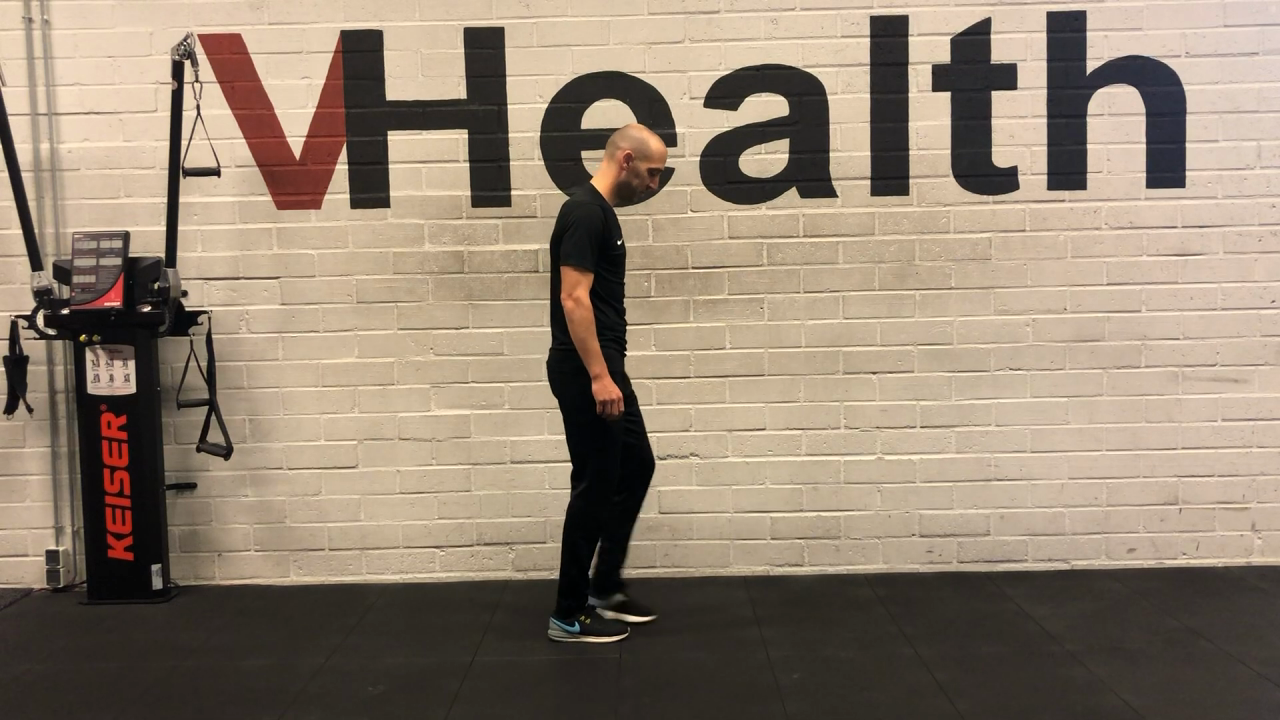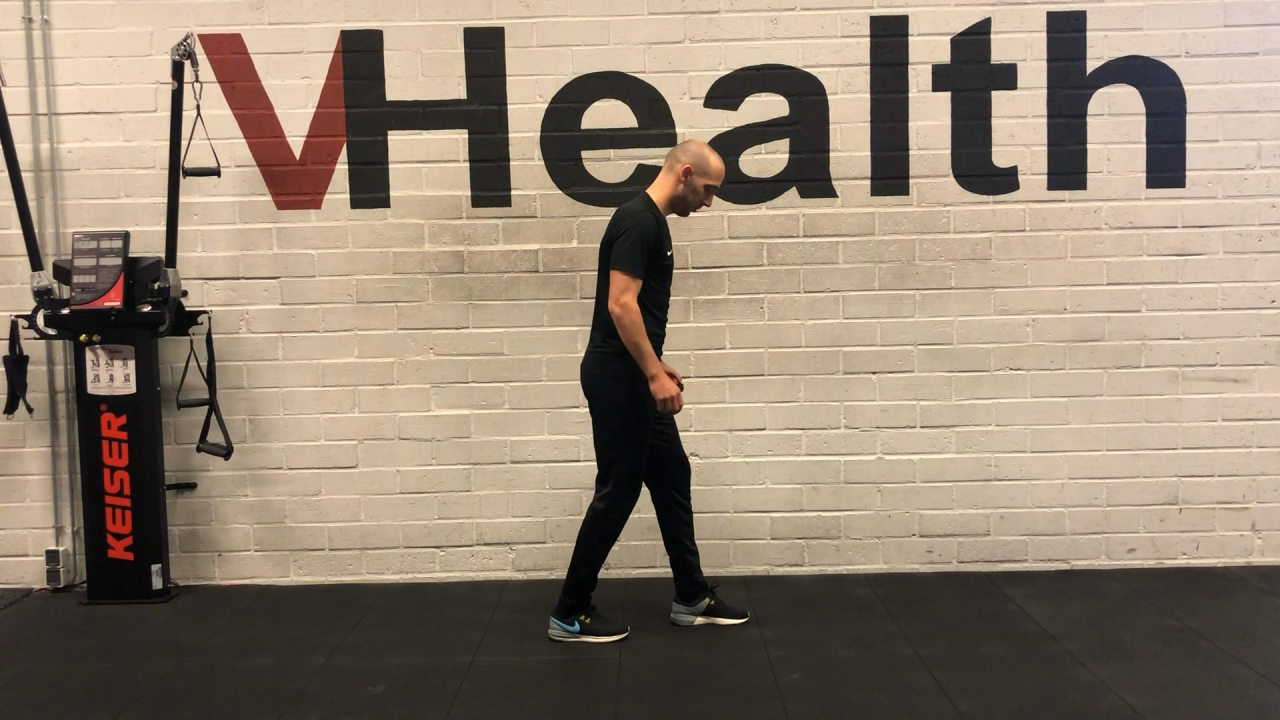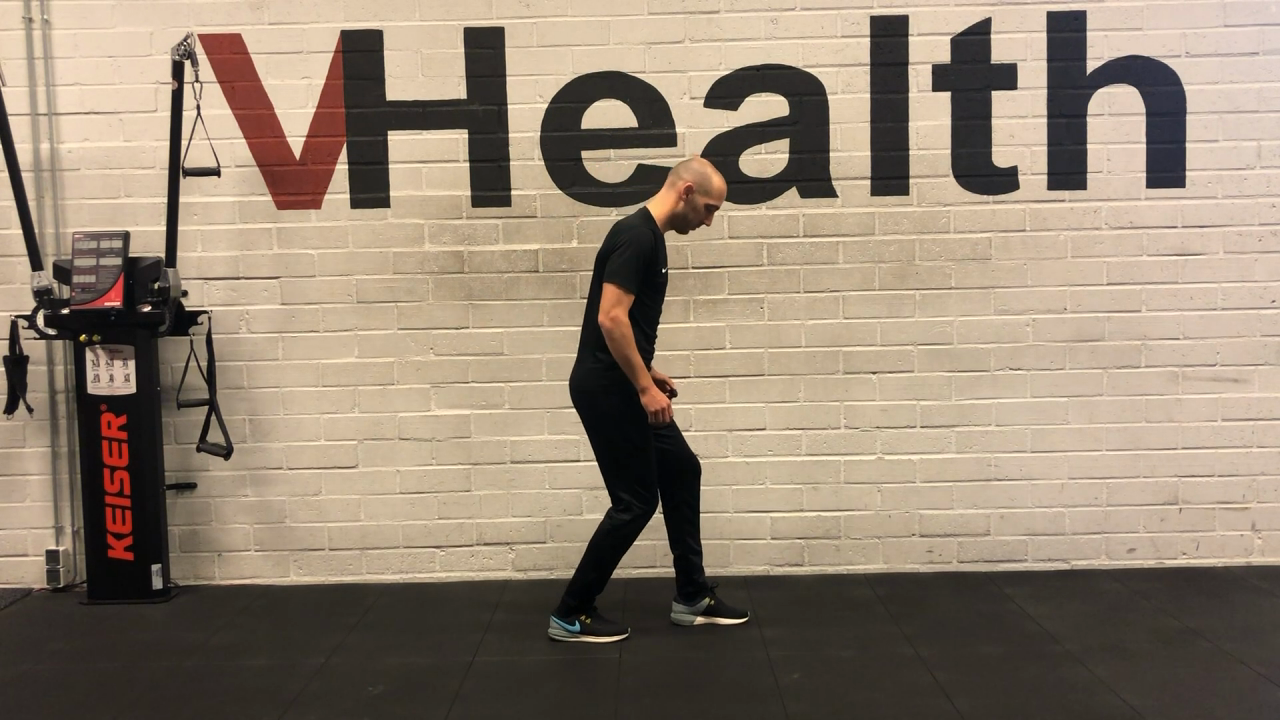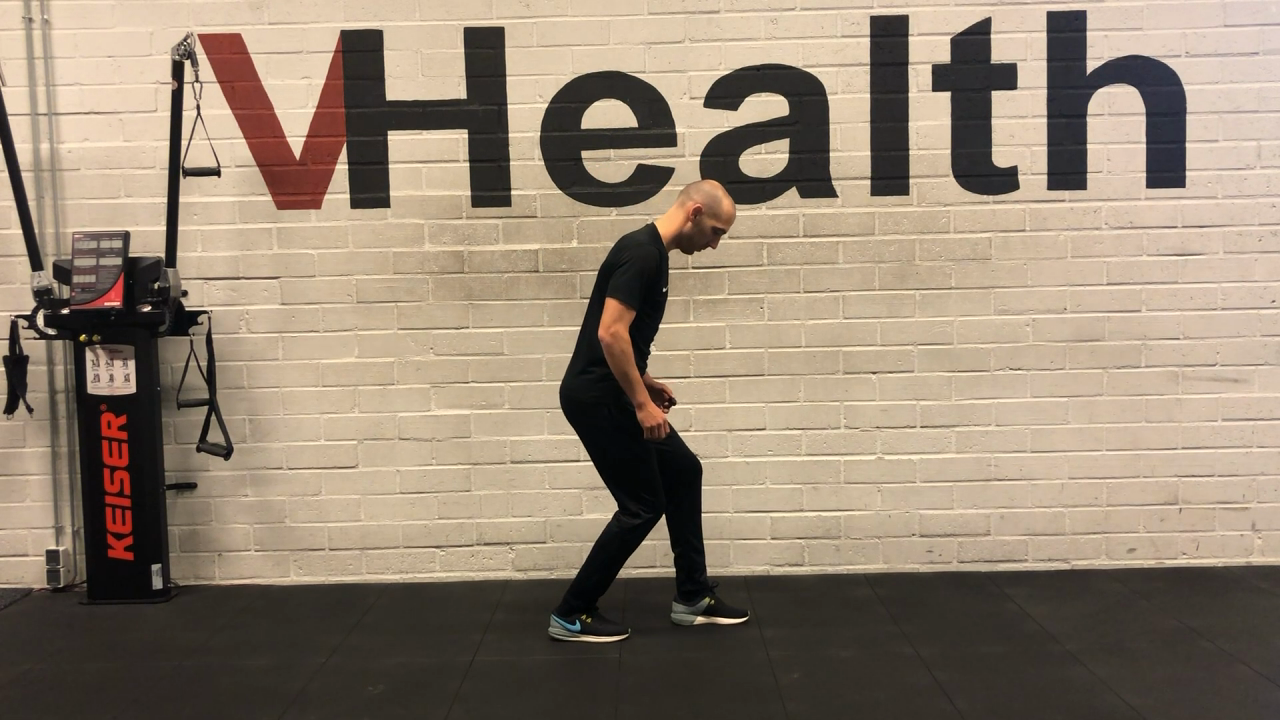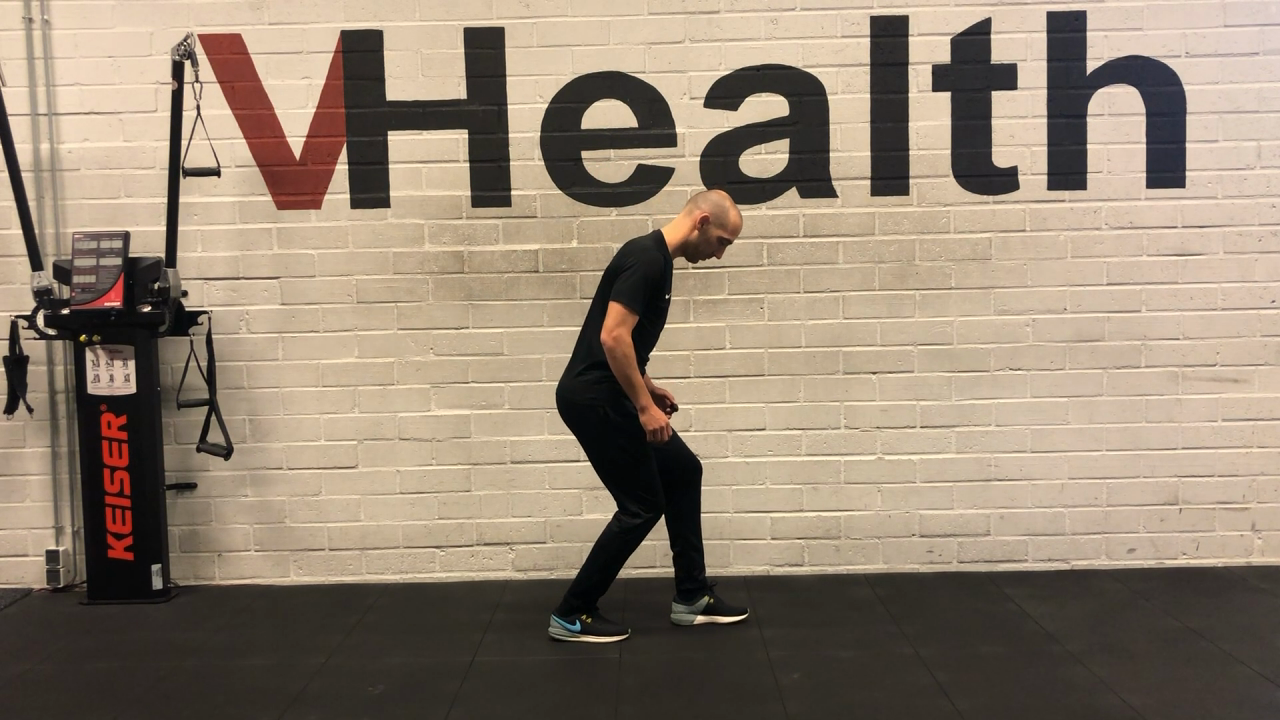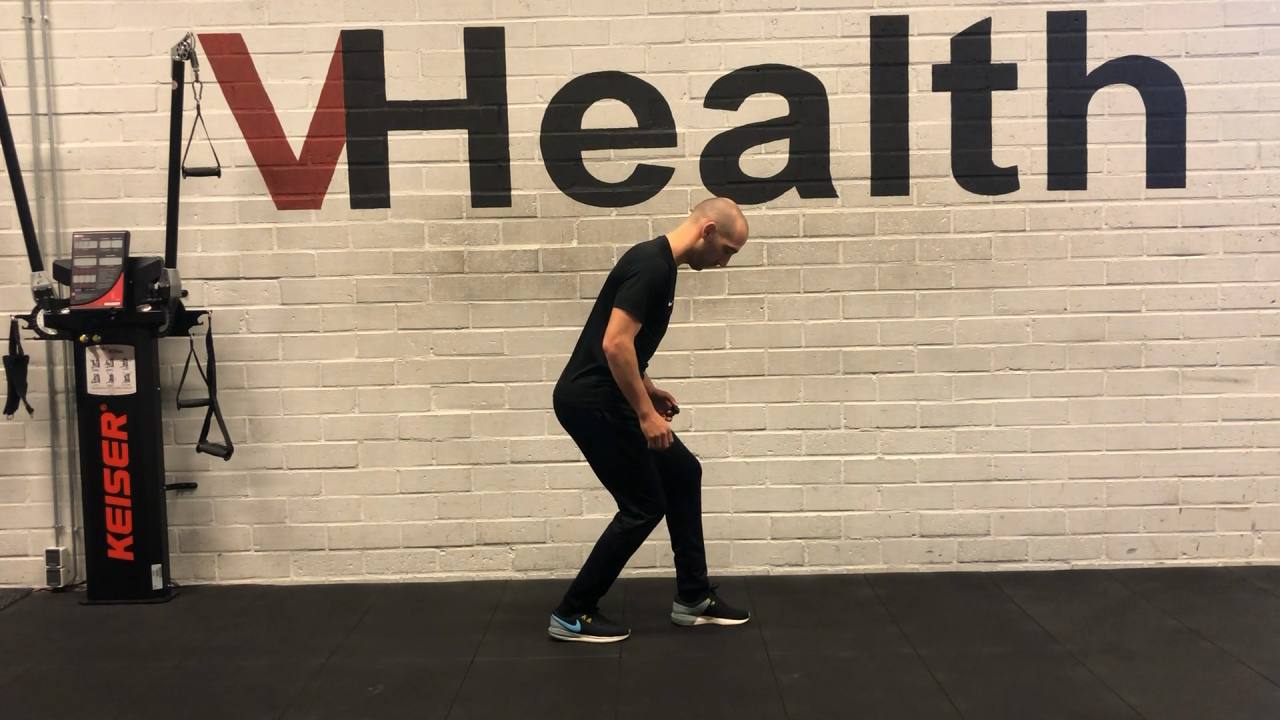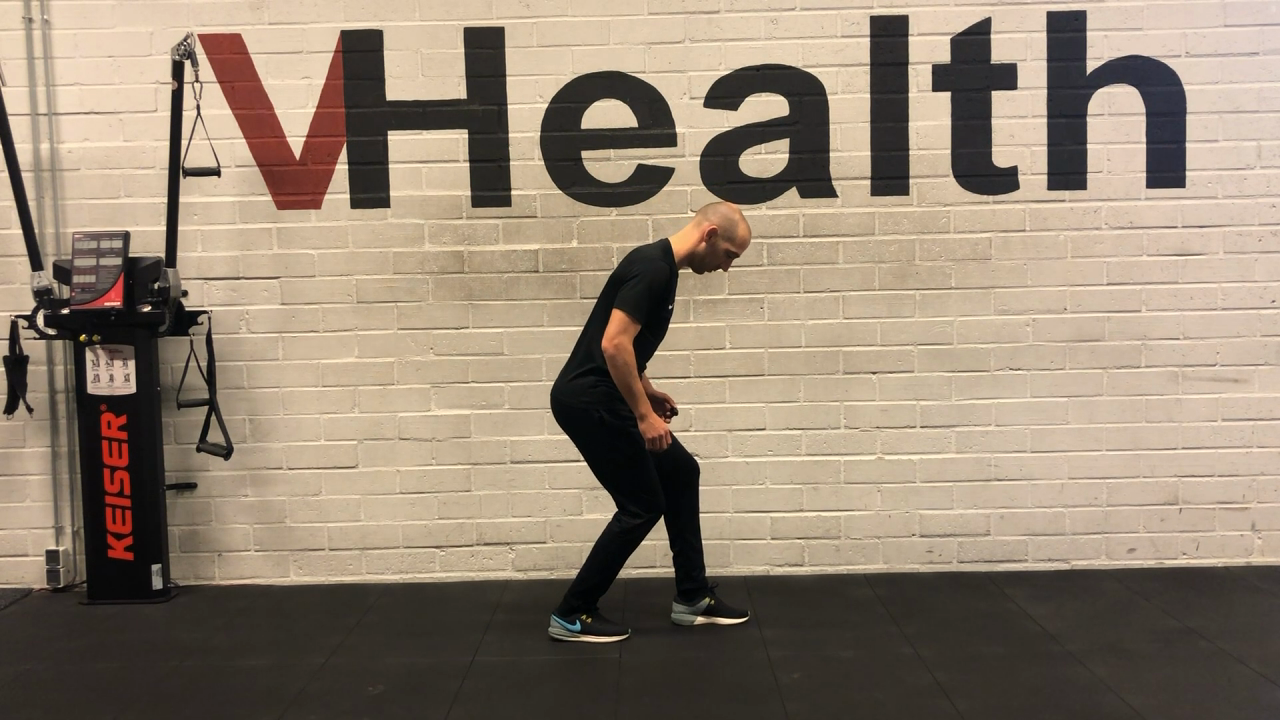
dt=0.7s
person 1, frame 1
left shoulder: (601, 212)
right shoulder: (585, 212)
right elbow: (573, 299)
right wrist: (599, 376)
left hip: (600, 366)
right hip: (585, 371)
left knee: (636, 468)
right knee: (596, 486)
left ankle: (603, 589)
right ankle: (569, 613)
person 1, frame 2
left shoulder: (650, 221)
right shoulder: (639, 221)
right elbow: (621, 304)
left wrist: (657, 369)
right wrist: (655, 375)
left hip: (633, 376)
right hip: (618, 377)
left knee: (672, 477)
right knee: (617, 490)
left ankle: (692, 597)
right ankle: (570, 613)
person 1, frame 3
left shoulder: (647, 236)
right shoulder: (636, 236)
right elbow: (611, 318)
left wrist: (647, 375)
right wrist: (645, 388)
left hip: (620, 385)
right hip: (607, 388)
left knee: (682, 473)
right knee: (635, 501)
left ankle: (692, 597)
right ankle: (572, 613)
person 1, frame 4
left shoulder: (651, 252)
right shoulder: (641, 252)
right elbow: (610, 333)
left wrist: (644, 382)
right wrist: (641, 403)
left hip: (611, 392)
right hip: (597, 397)
left knee: (683, 473)
right knee: (643, 505)
left ankle: (693, 597)
right ankle: (572, 614)
person 1, frame 5
left shoulder: (655, 258)
right shoulder: (646, 258)
right elbow: (613, 337)
left wrist: (647, 388)
right wrist: (645, 406)
left hip: (608, 394)
right hip: (594, 398)
left knee: (683, 472)
right knee: (642, 505)
left ankle: (691, 597)
right ankle: (572, 614)
person 1, frame 6
left shoulder: (658, 263)
right shoulder: (651, 266)
right elbow: (615, 343)
left wrist: (648, 391)
right wrist: (646, 413)
left hip: (606, 398)
right hip: (592, 401)
left knee: (683, 474)
right knee: (644, 507)
left ankle: (694, 598)
right ankle: (572, 614)
person 1, frame 7
left shoulder: (660, 266)
right shoulder: (652, 268)
right elbow: (614, 344)
left wrist: (646, 391)
right wrist: (643, 414)
left hip: (603, 397)
right hip: (589, 400)
left knee: (680, 473)
right knee: (642, 506)
left ankle: (693, 598)
right ankle: (572, 614)
